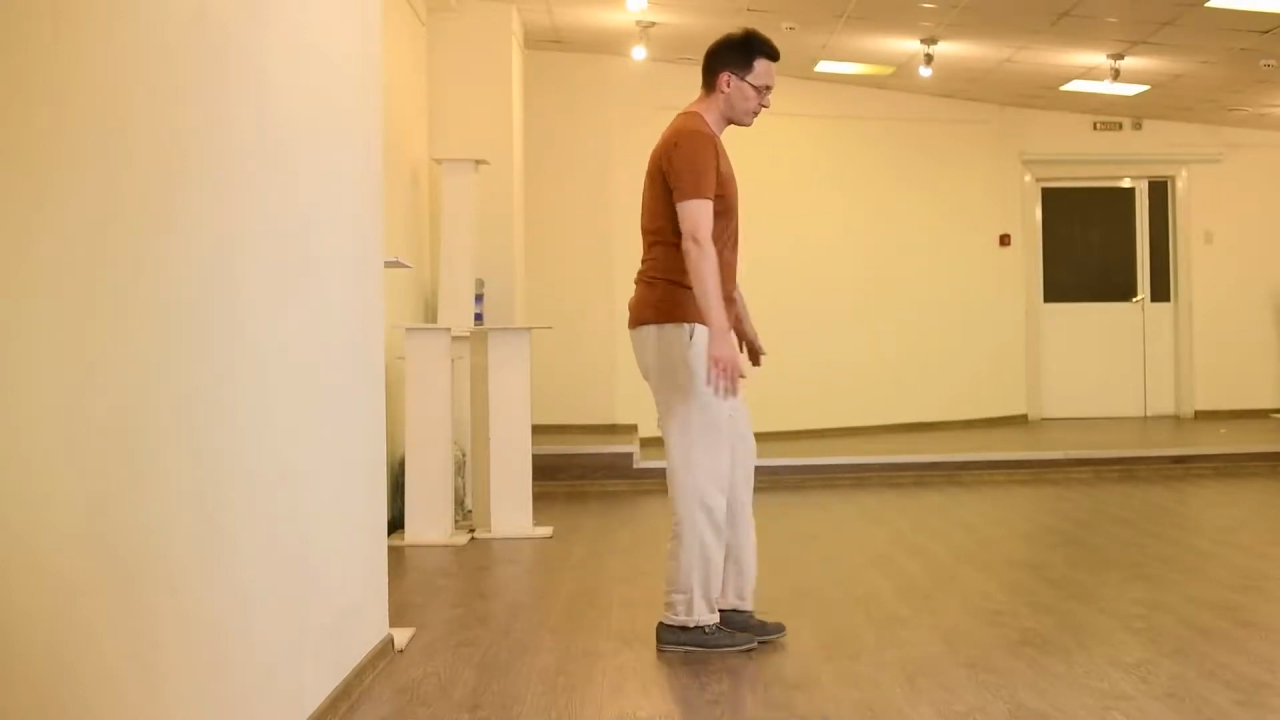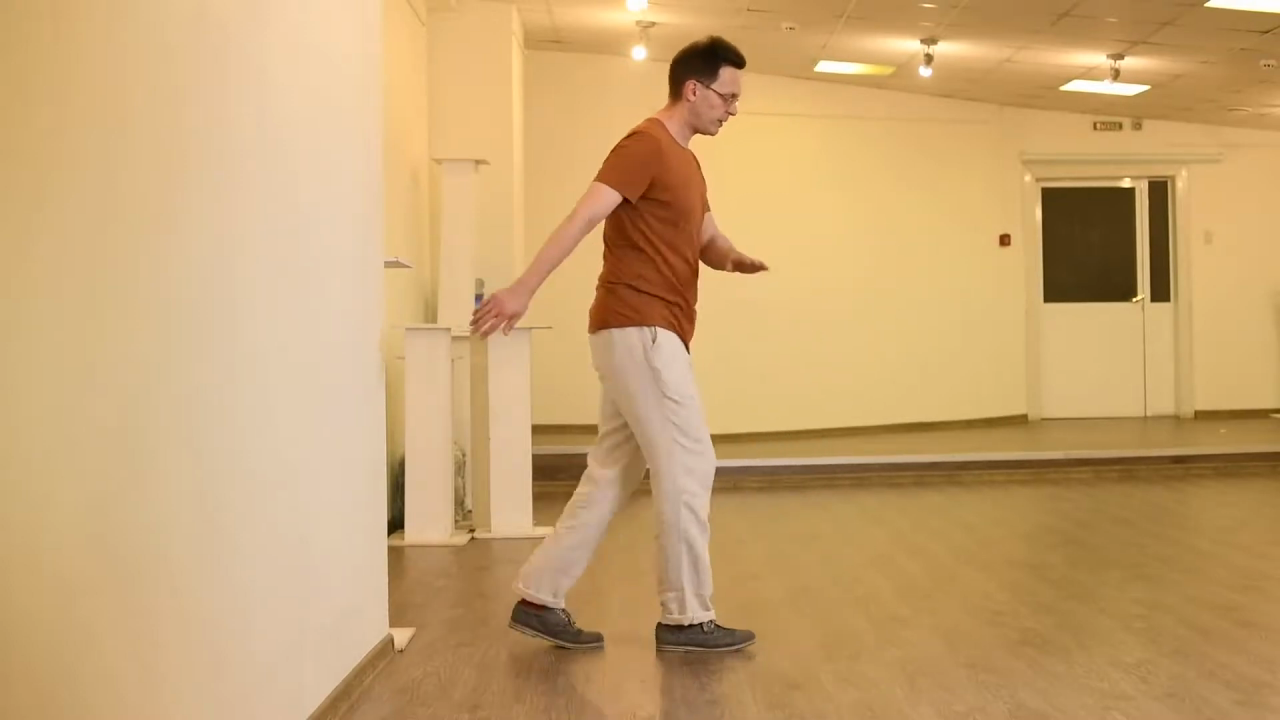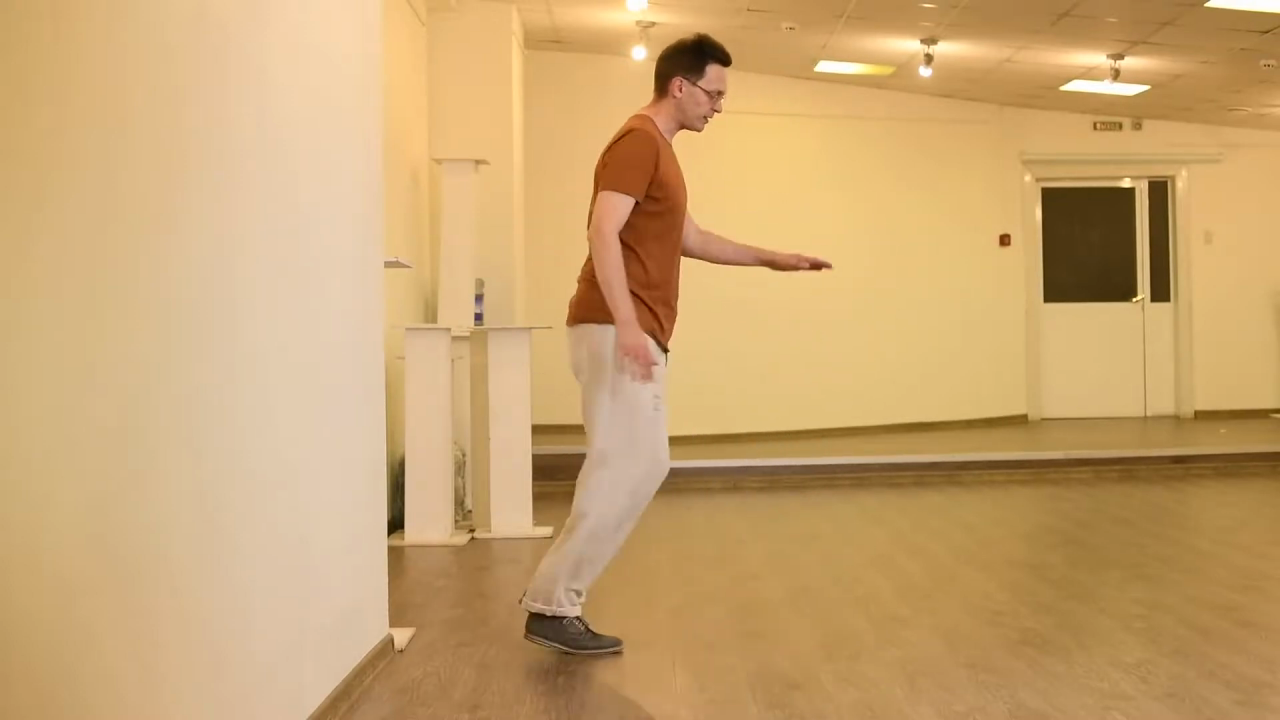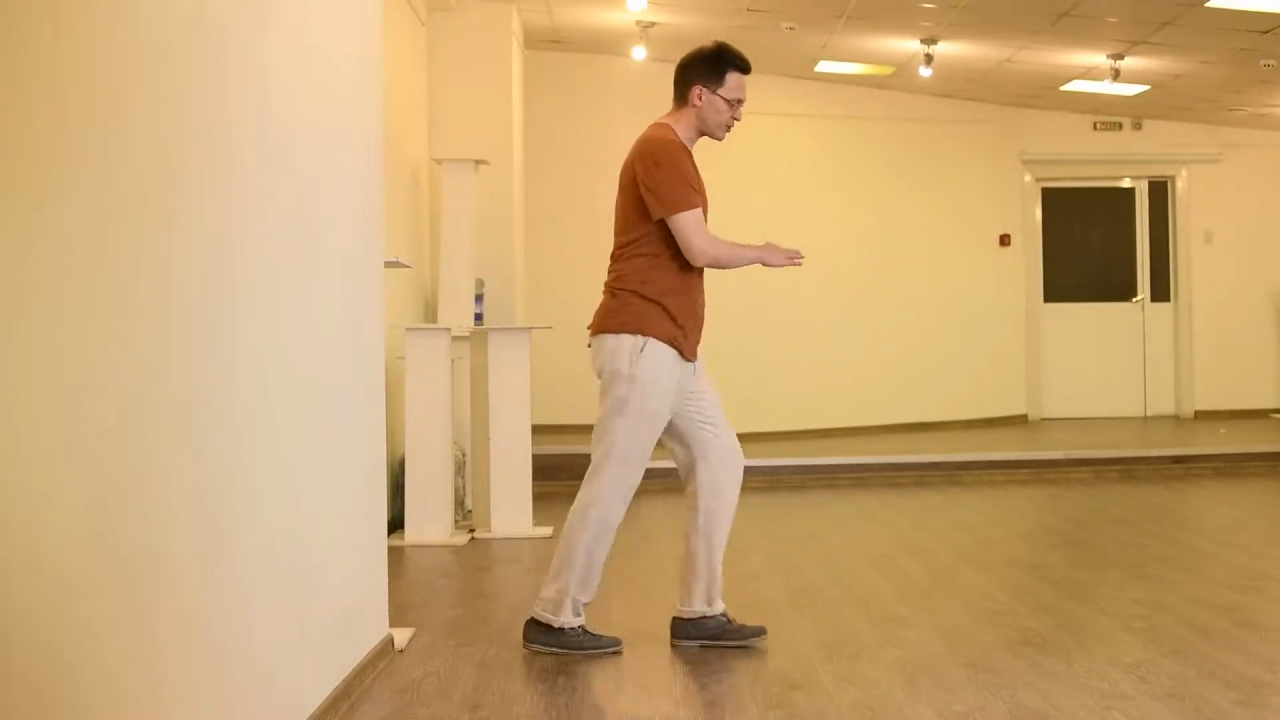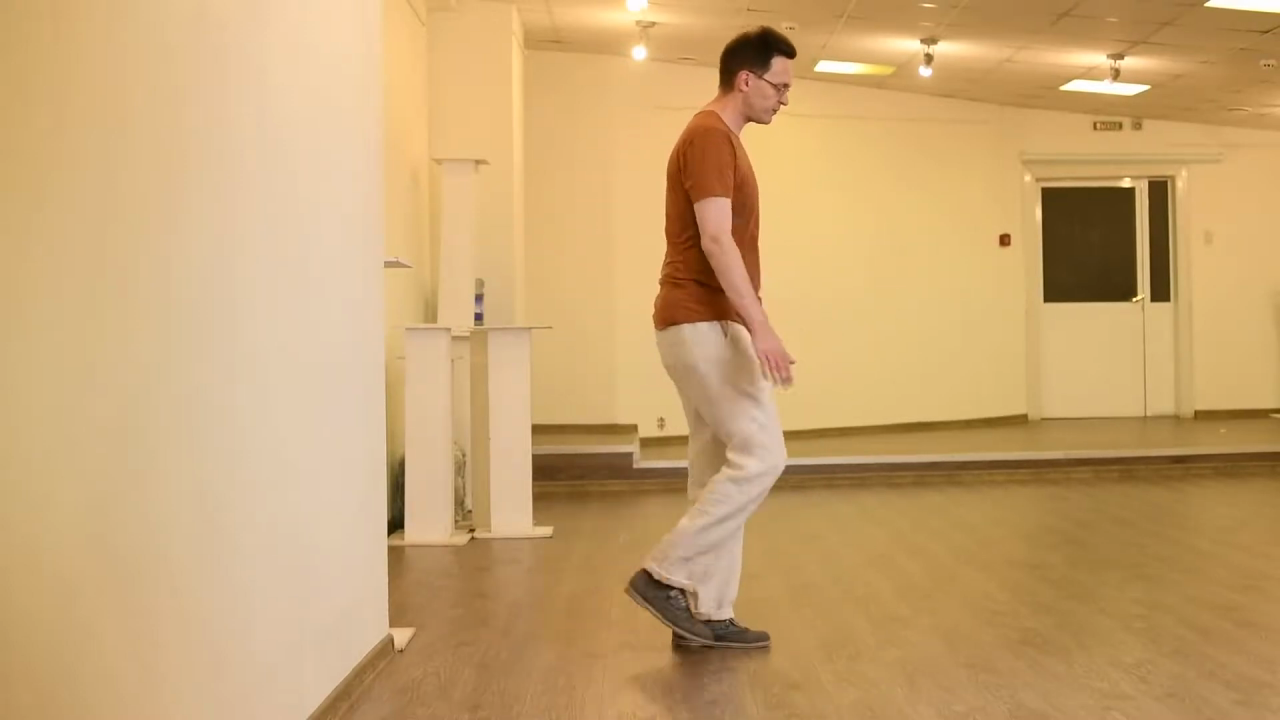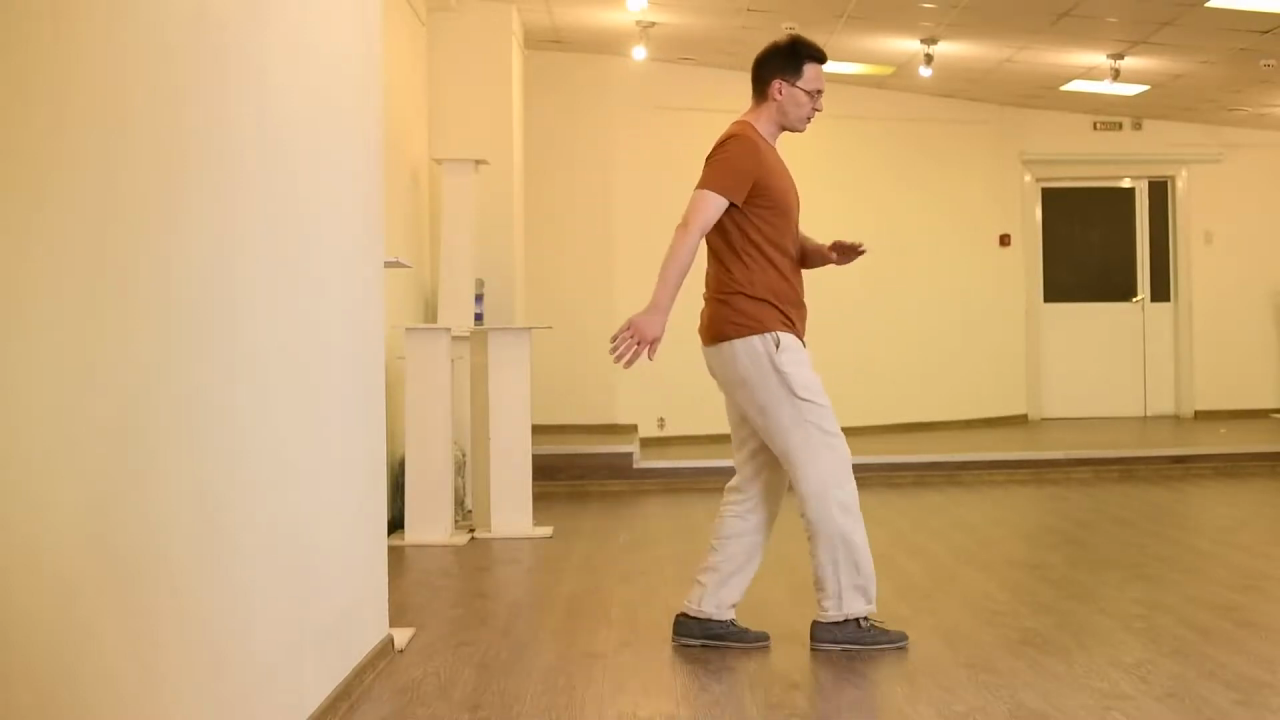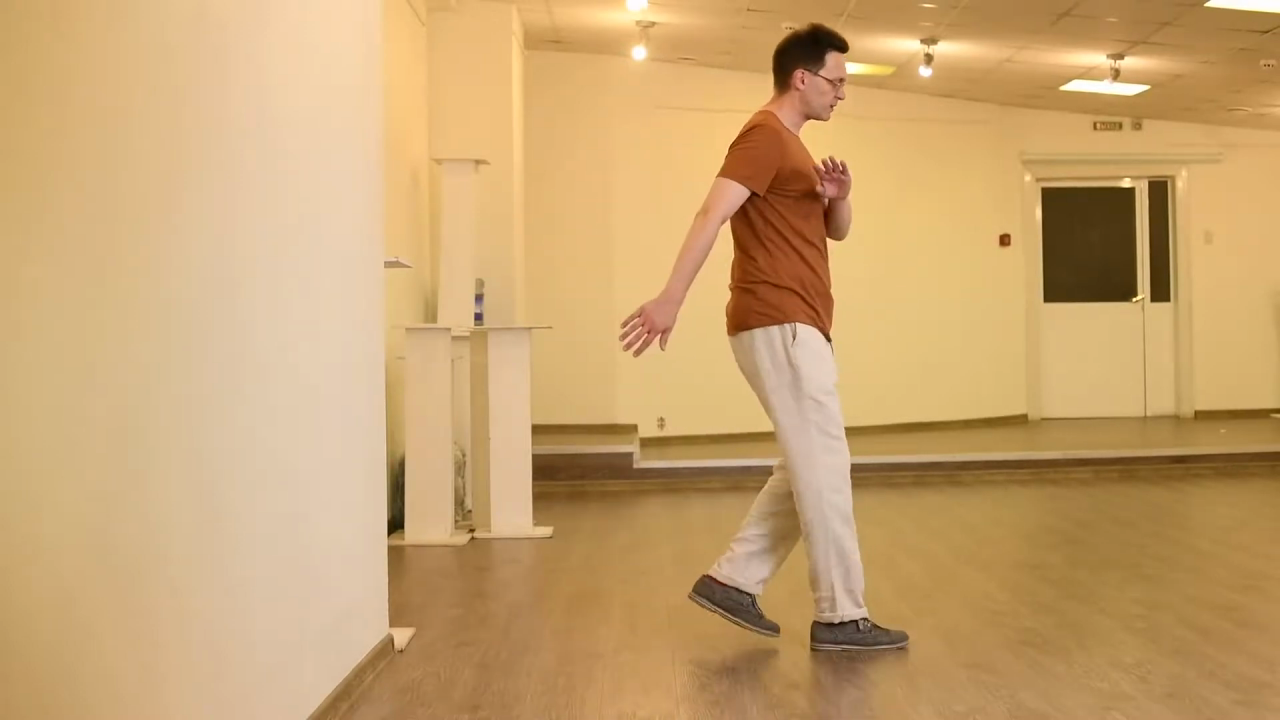
dt=0.3s
person 1, frame 1
left shoulder: (702, 142)
right shoulder: (690, 140)
right elbow: (695, 241)
left wrist: (741, 321)
right wrist: (722, 329)
left hip: (692, 328)
right hip: (681, 327)
left knee: (730, 461)
right knee: (704, 469)
left ankle: (730, 600)
right ankle: (689, 617)
person 1, frame 2
left shoulder: (685, 160)
right shoulder: (645, 146)
left elbow: (706, 241)
right elbow: (582, 219)
left wrist: (734, 257)
right wrist: (523, 288)
left hip: (647, 336)
right hip: (641, 334)
left knee: (612, 473)
right knee: (689, 467)
left ankle: (540, 599)
right ankle: (686, 617)
person 1, frame 3
left shoulder: (658, 149)
right shoulder: (637, 141)
left elbow: (691, 240)
right elbow: (602, 233)
left wrist: (770, 259)
right wrist: (625, 323)
left hip: (634, 333)
right hip: (615, 330)
left knee: (638, 467)
right knee: (626, 468)
left ankle: (561, 595)
right ankle: (552, 608)
person 1, frame 4
left shoulder: (670, 152)
right shoulder: (663, 150)
right elbow: (698, 250)
right wrist: (761, 254)
left hip: (666, 346)
right hip: (641, 341)
left knee: (718, 460)
right knee: (614, 481)
left ankle: (701, 611)
right ankle: (553, 618)
person 1, frame 5
left shoulder: (719, 142)
right shoulder: (712, 139)
right elbow: (717, 240)
left wrist: (754, 325)
right wrist: (762, 327)
left hip: (714, 330)
right hip: (705, 330)
left knee: (721, 466)
right knee: (760, 456)
left ankle: (707, 613)
right ankle: (662, 572)
person 1, frame 6
left shoulder: (762, 153)
right shoulder: (741, 146)
left elbow: (786, 248)
right elbow: (692, 227)
left wrist: (829, 253)
right wrist: (657, 309)
left hip: (748, 339)
right hip: (757, 338)
left knee: (758, 480)
right knee: (826, 465)
left ankle: (706, 612)
right ankle: (843, 614)
person 1, frame 7
left shoulder: (788, 144)
right shoulder: (764, 137)
left elbow: (835, 230)
right elbow: (712, 214)
left wrist: (839, 196)
right wrist: (671, 298)
left hip: (790, 329)
right hip: (781, 328)
left knee: (806, 466)
right knee: (823, 467)
left ankle: (732, 579)
right ankle: (840, 617)
